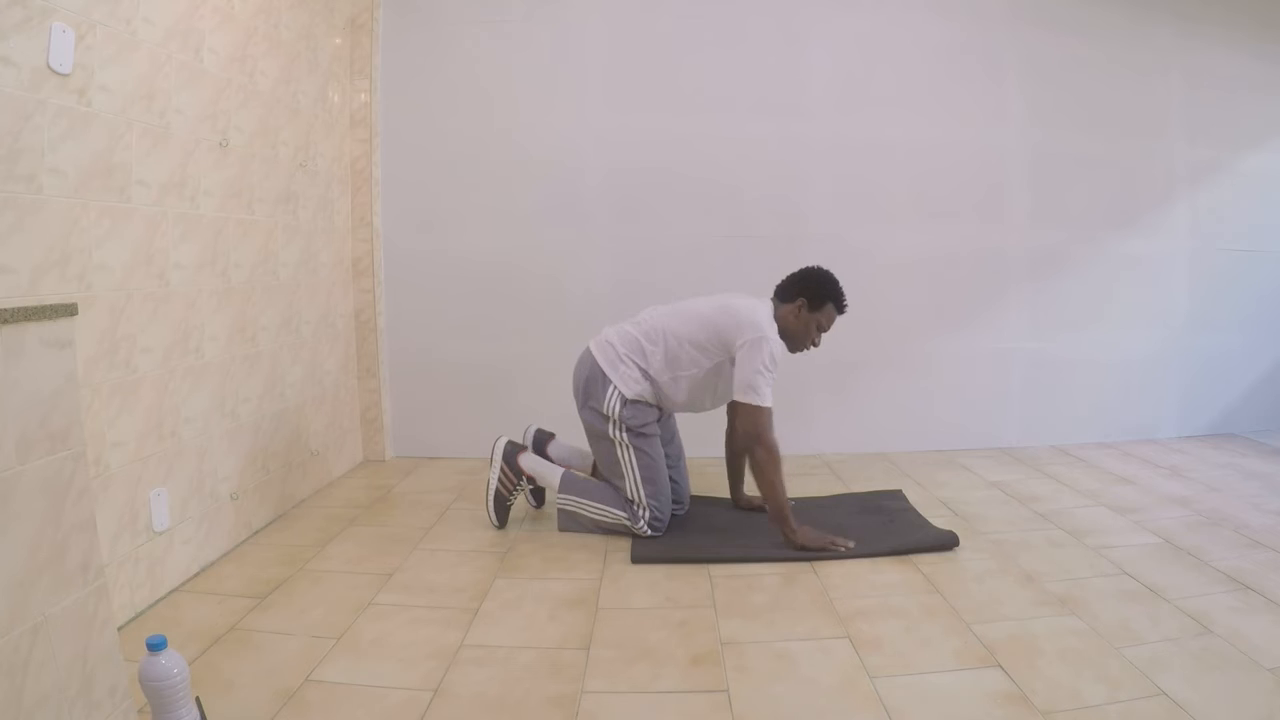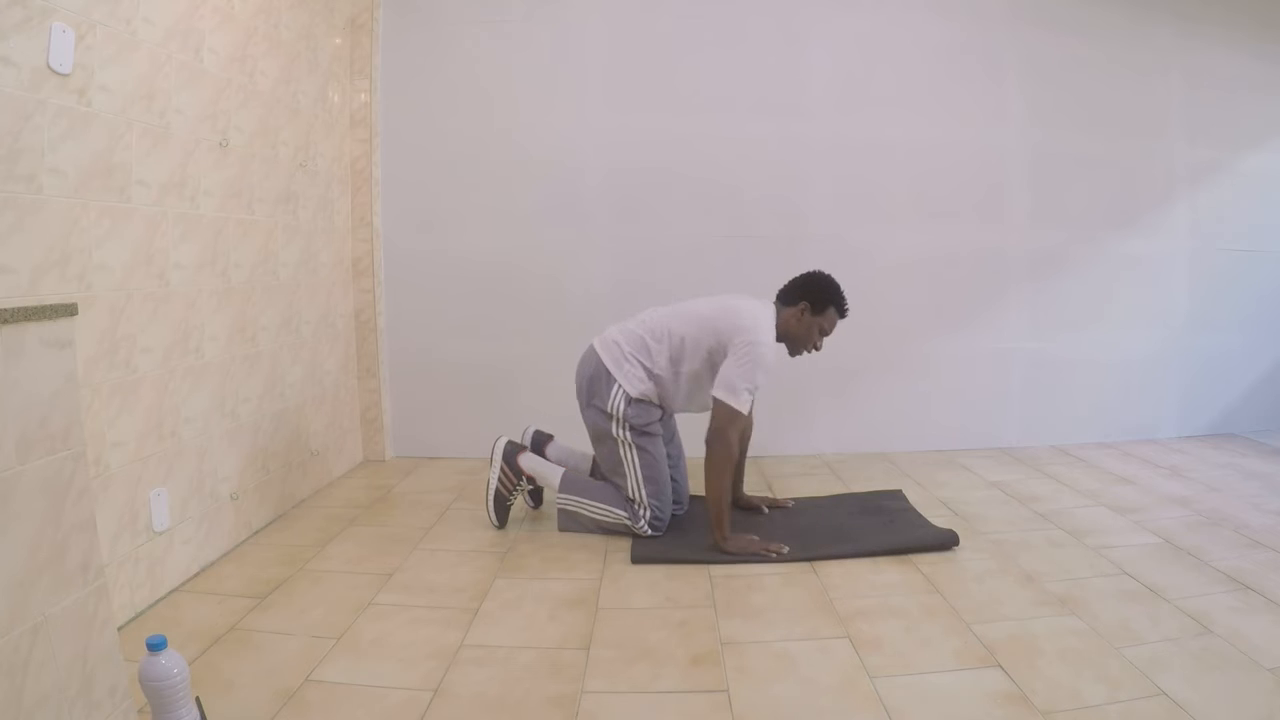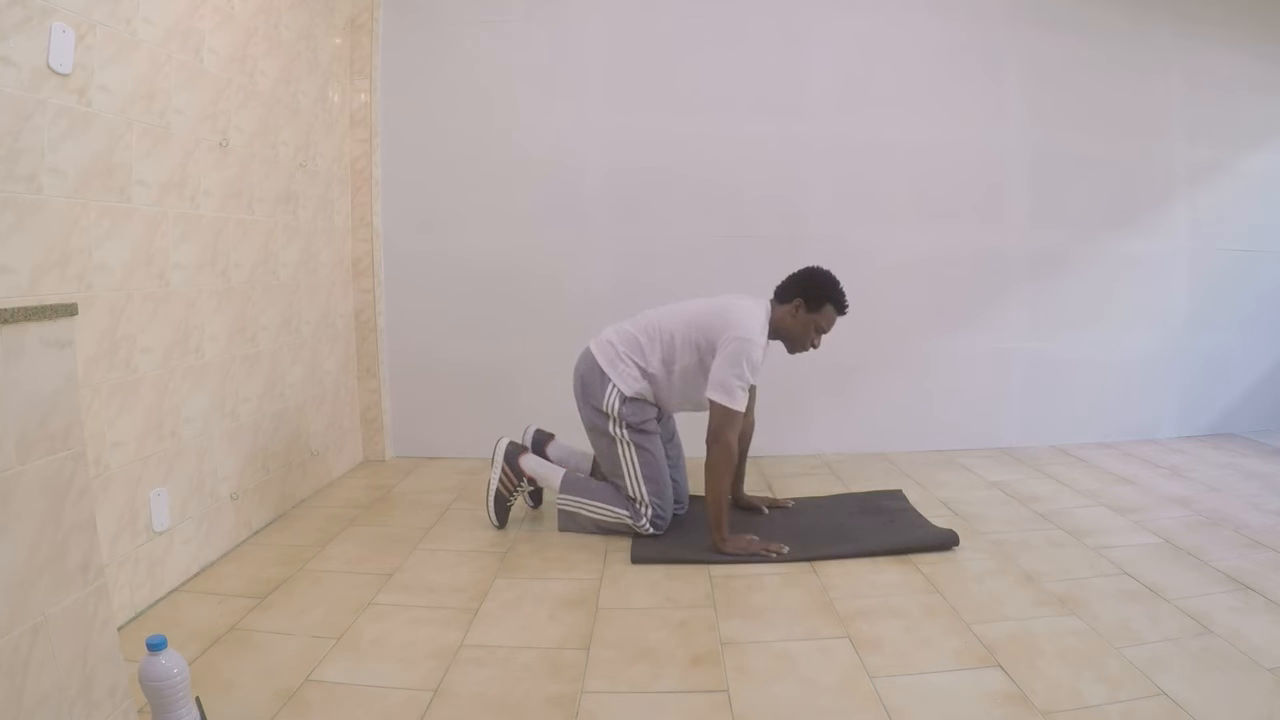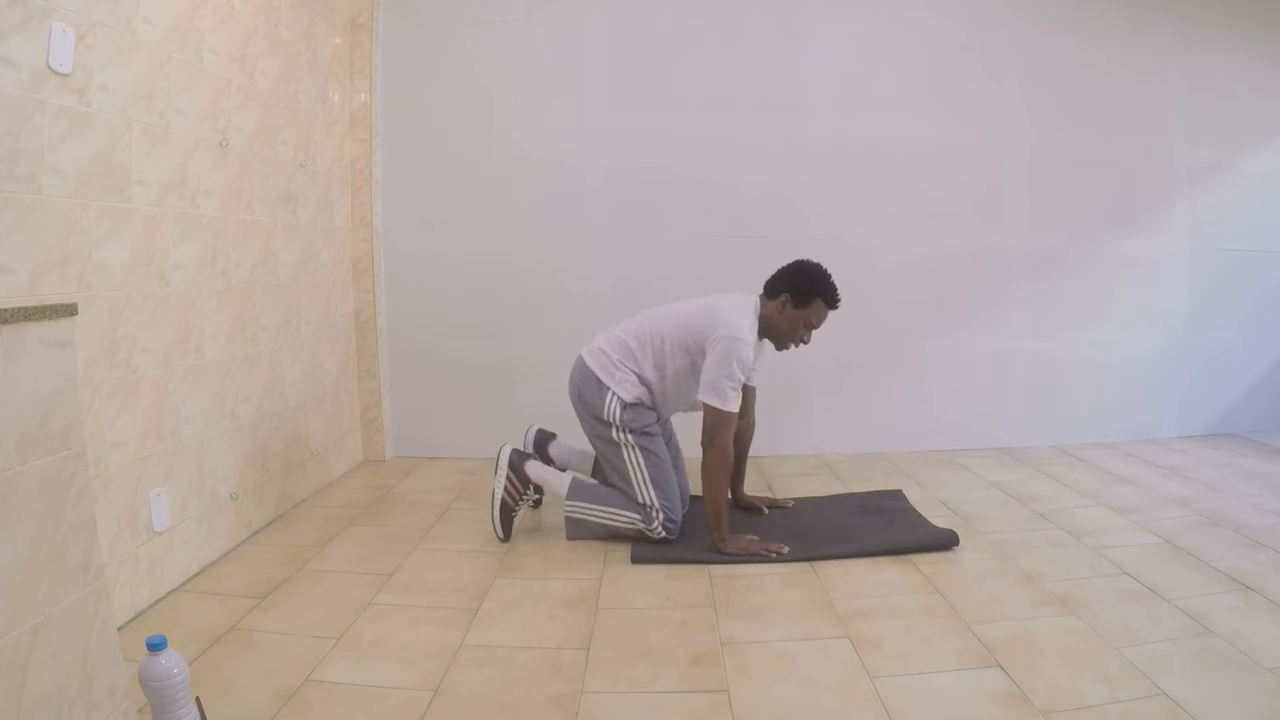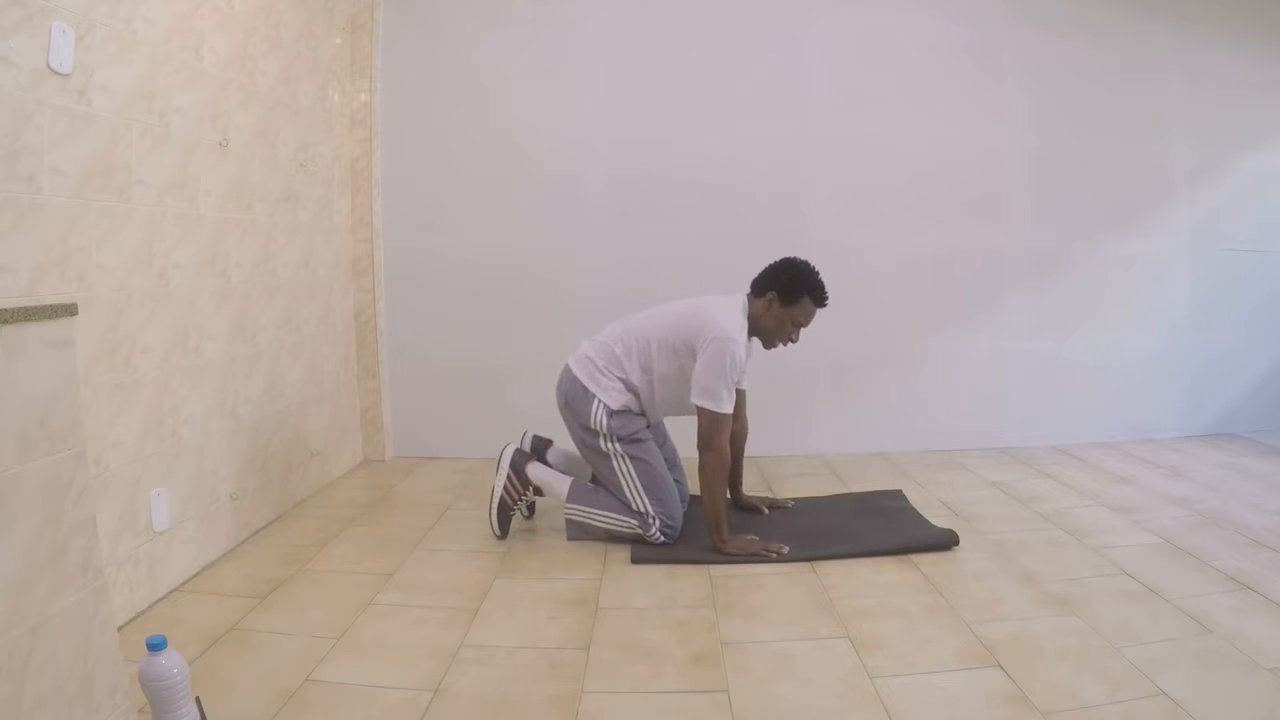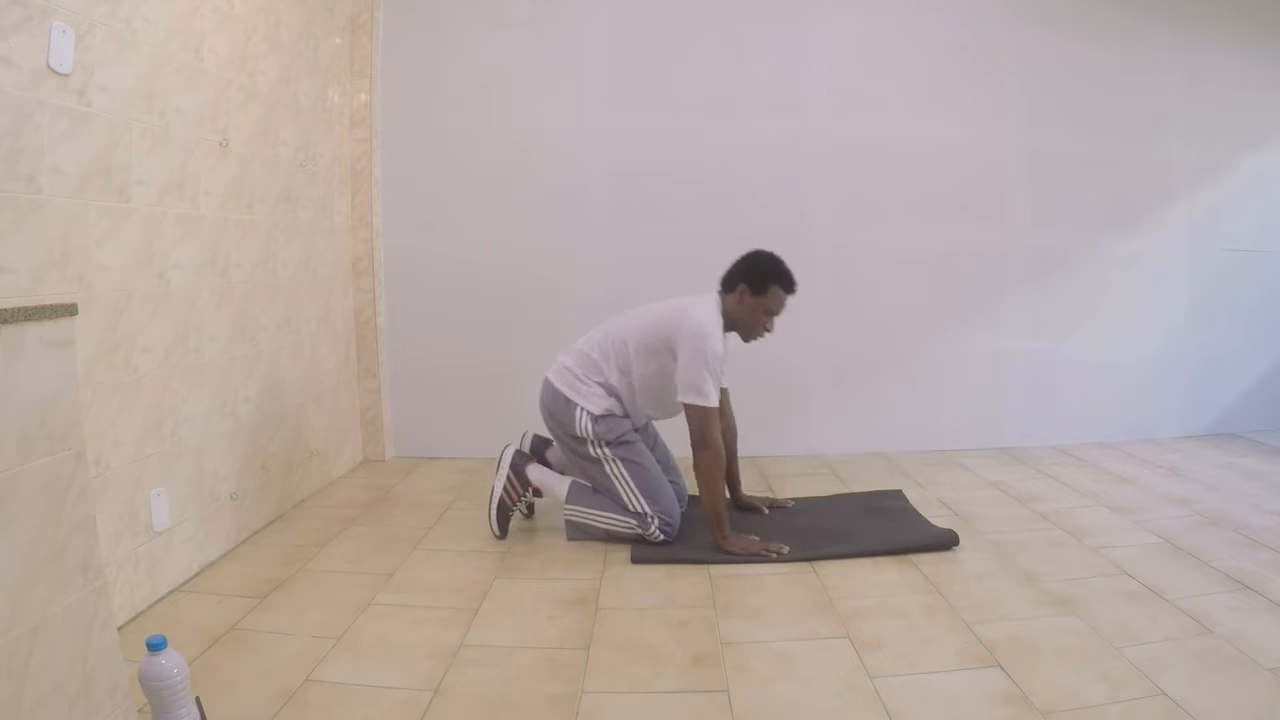
dt=0.3s
person 1, frame 1
left shoulder: (752, 319)
right shoulder: (762, 337)
left elbow: (740, 421)
right elbow: (759, 441)
left wrist: (739, 495)
right wrist: (790, 528)
left hip: (632, 381)
right hip: (613, 383)
left knee: (676, 500)
right knee: (649, 517)
left ankle: (549, 451)
right ankle: (521, 465)
person 1, frame 2
left shoulder: (753, 322)
right shoulder: (758, 342)
left elbow: (741, 423)
right elbow: (722, 439)
left wrist: (737, 494)
right wrist: (722, 535)
left hip: (629, 378)
right hip: (616, 381)
left knee: (674, 499)
right knee: (649, 517)
left ankle: (547, 452)
right ankle: (521, 463)
person 1, frame 3
left shoulder: (753, 322)
right shoulder: (746, 337)
left elbow: (743, 421)
right elbow: (721, 440)
left wrist: (738, 493)
right wrist: (722, 536)
left hip: (634, 383)
right hip: (612, 381)
left knee: (673, 500)
right knee: (651, 514)
left ankle: (548, 452)
right ankle: (524, 467)
person 1, frame 4
left shoulder: (748, 322)
right shoulder: (735, 335)
left elbow: (744, 420)
right elbow: (716, 441)
left wrist: (738, 492)
right wrist: (722, 537)
left hip: (628, 385)
right hip: (608, 386)
left knee: (674, 498)
right knee: (661, 519)
left ankle: (550, 451)
right ankle: (529, 473)
person 1, frame 5
left shoulder: (733, 321)
right shoulder: (726, 337)
left elbow: (736, 422)
right elbow: (713, 445)
left wrist: (737, 493)
right wrist: (722, 538)
left hip: (616, 392)
right hip: (596, 396)
left knee: (676, 496)
right knee: (661, 522)
left ankle: (546, 457)
right ankle: (530, 476)
person 1, frame 6
left shoulder: (708, 320)
right shoulder: (702, 332)
left elbow: (723, 420)
right elbow: (706, 440)
left wrist: (737, 493)
right wrist: (724, 535)
left hip: (602, 401)
right hip: (579, 403)
left knee: (674, 496)
right knee: (660, 522)
left ankle: (547, 457)
right ankle: (528, 475)
